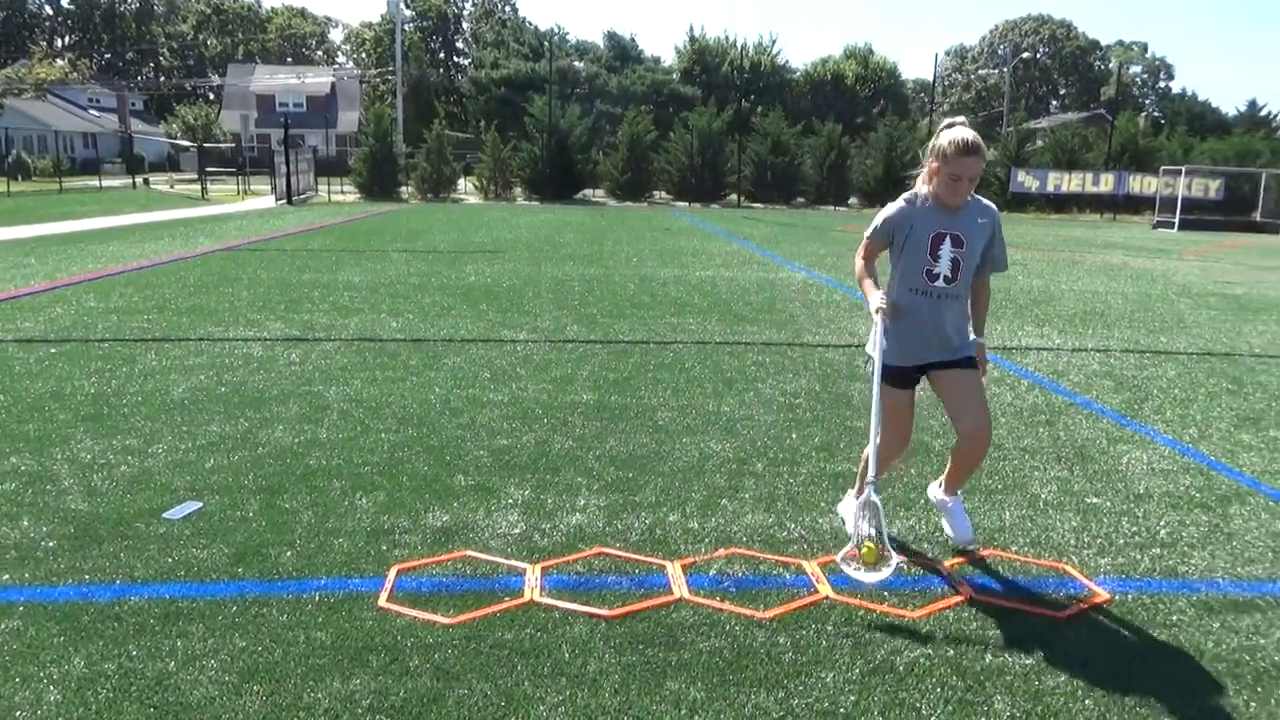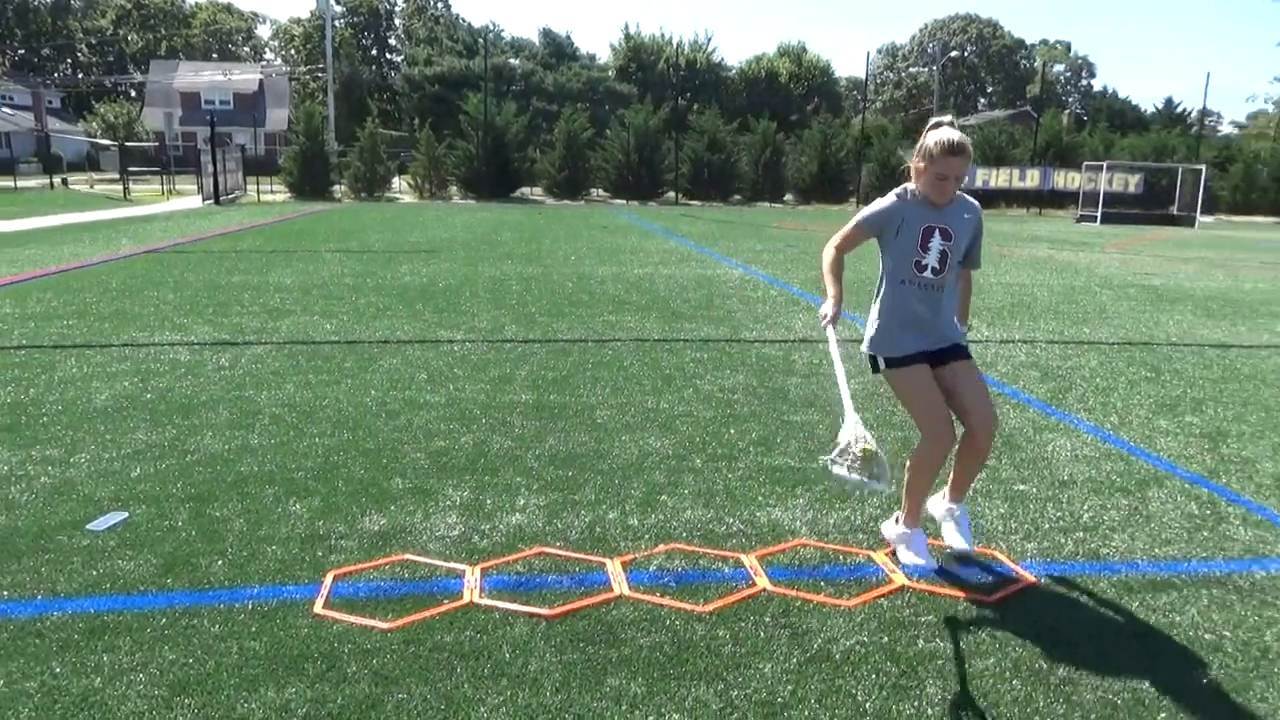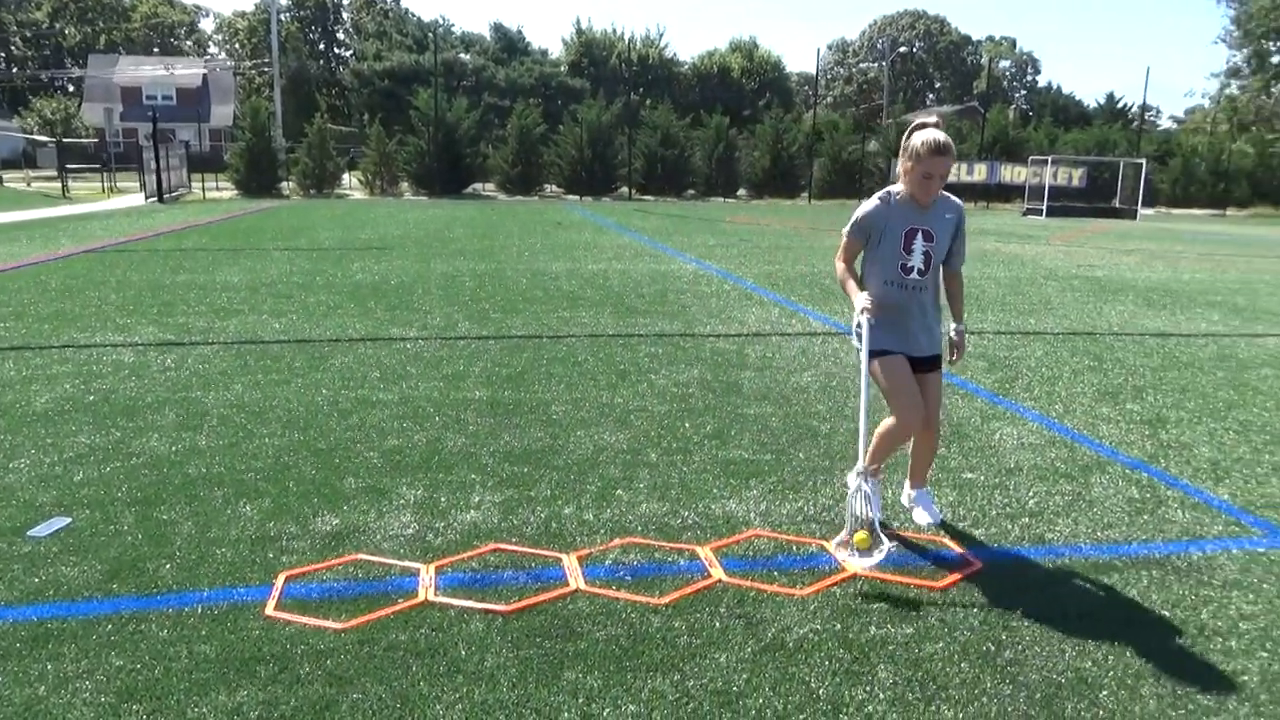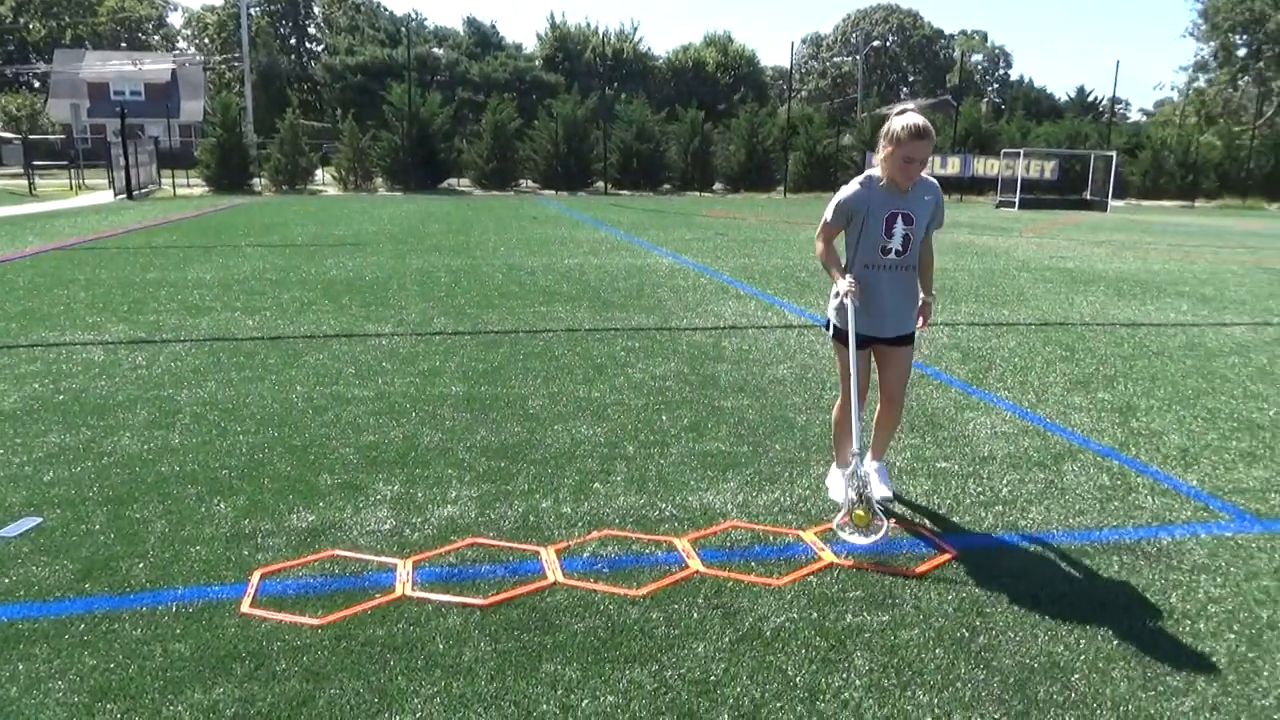
dt=0.3s
person 1, frame 1
left shoulder: (986, 217)
right shoulder: (900, 214)
left elbow: (980, 282)
right elbow: (864, 260)
left wrist: (978, 338)
right wrist: (873, 295)
left hip: (953, 342)
right hip: (900, 344)
left knee: (977, 434)
right knee: (891, 444)
left ankle: (947, 492)
right ankle: (858, 497)
person 1, frame 2
left shoulder: (970, 213)
right shoulder: (892, 209)
right elbow: (834, 248)
left wrist: (961, 329)
right wrist: (833, 299)
left hip: (944, 336)
right hip: (896, 338)
left knee: (984, 425)
right knee: (940, 435)
left ankle: (951, 502)
right ankle: (906, 525)
person 1, frame 3
left shoulder: (952, 211)
right shoulder: (875, 211)
right elbow: (843, 260)
left wrist: (958, 325)
right wrist: (856, 295)
left hip: (926, 336)
right hip: (880, 333)
left knee: (928, 426)
right knee: (908, 416)
left ankle: (916, 489)
right ankle: (868, 478)
person 1, frame 4
left shoulder: (930, 193)
right shoulder: (856, 195)
right elbow: (823, 241)
left wrist: (927, 295)
right wrist: (839, 278)
left hip: (899, 316)
right hip: (854, 314)
left knee: (894, 399)
right knee: (853, 398)
left ankle: (875, 463)
right ankle: (840, 469)
